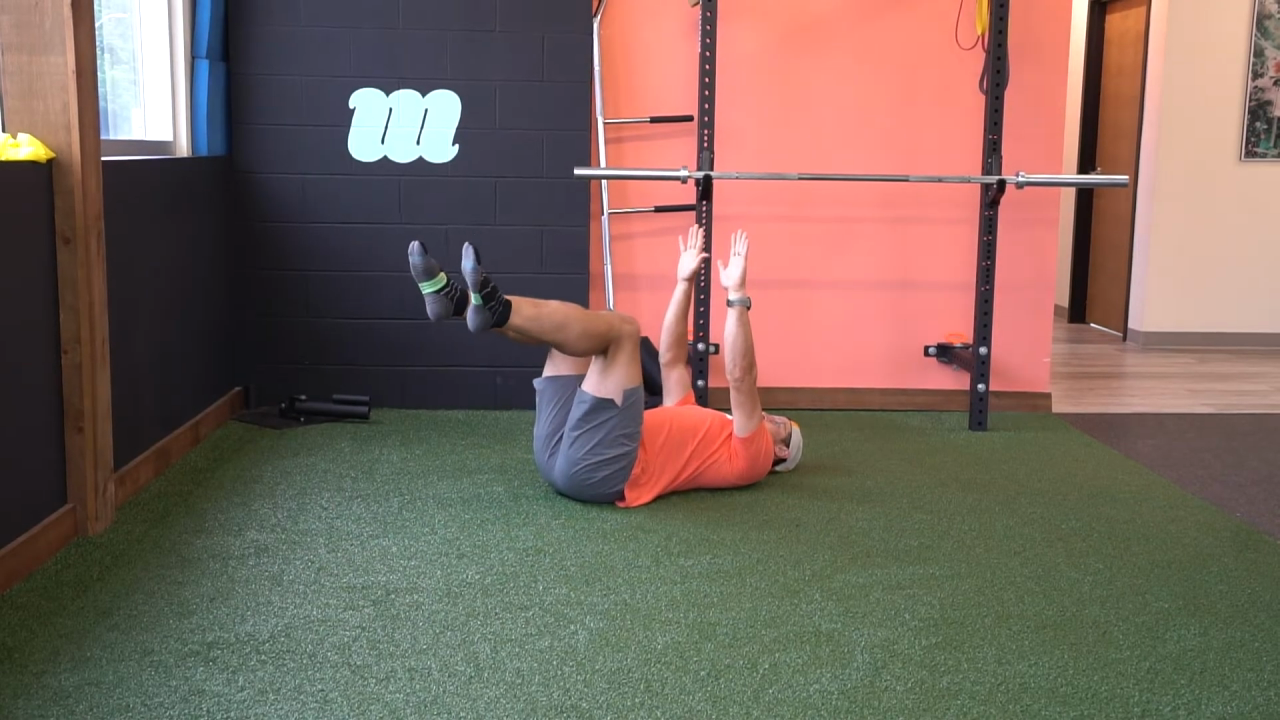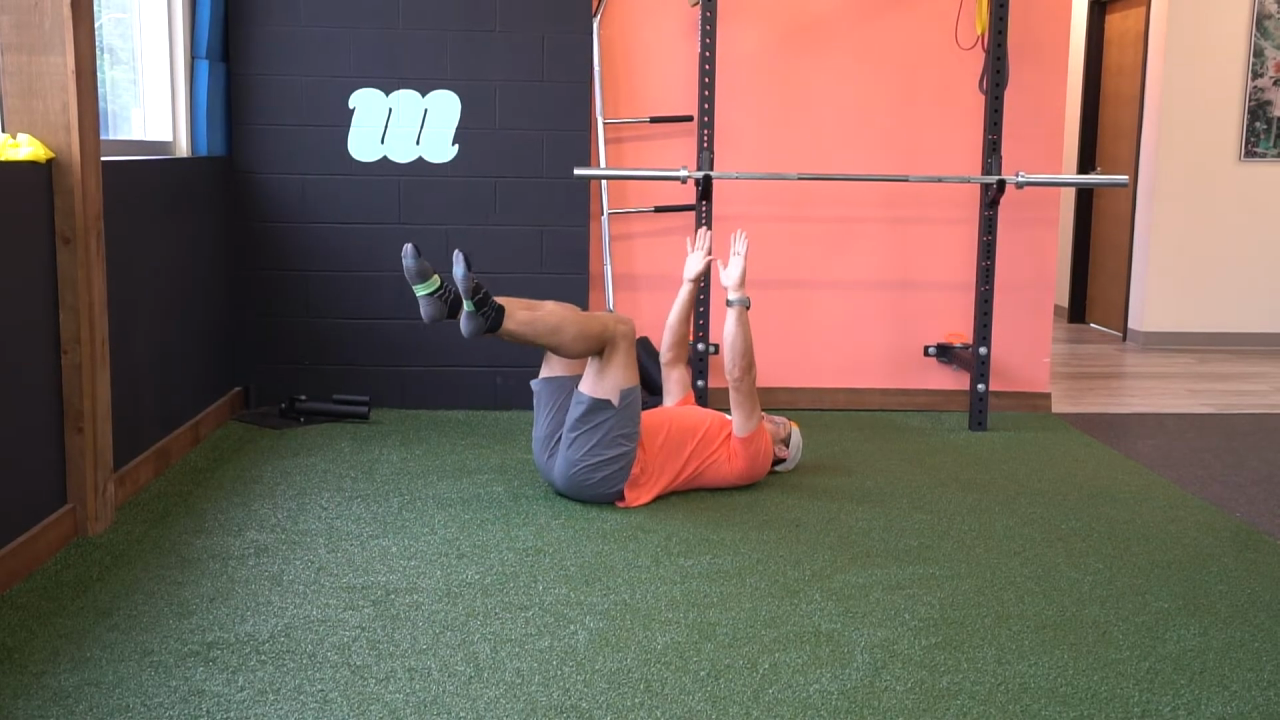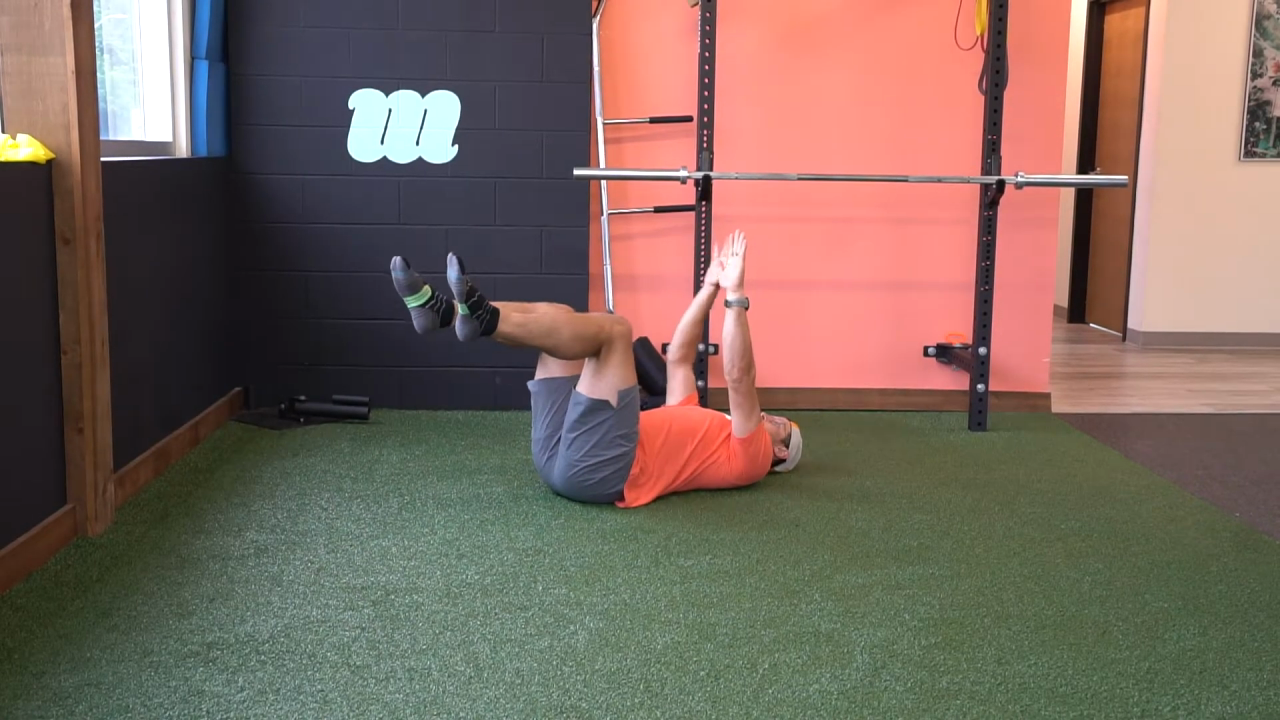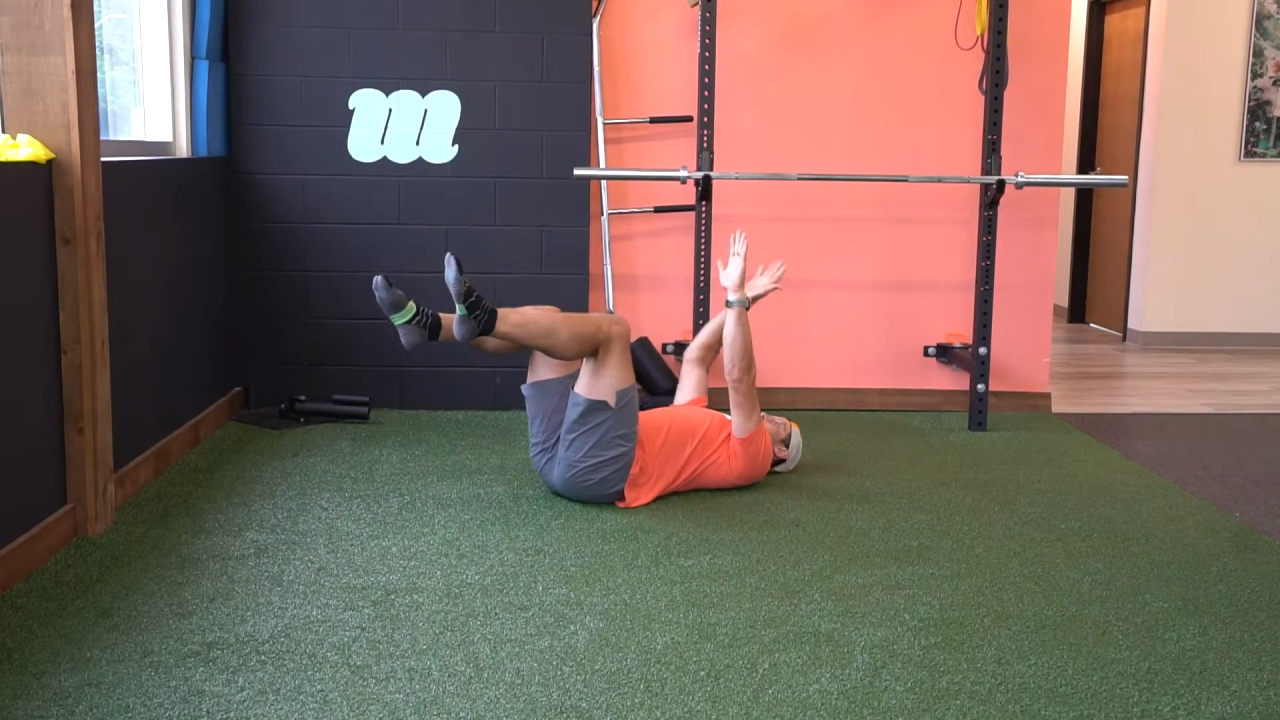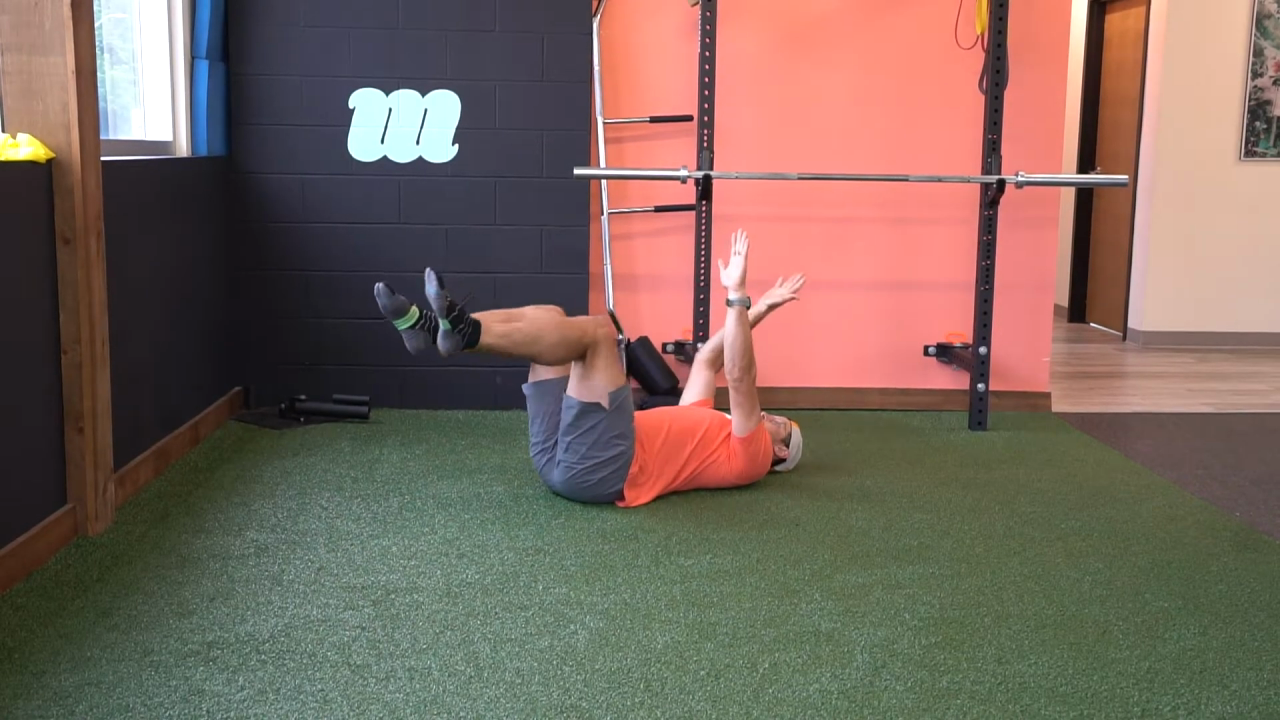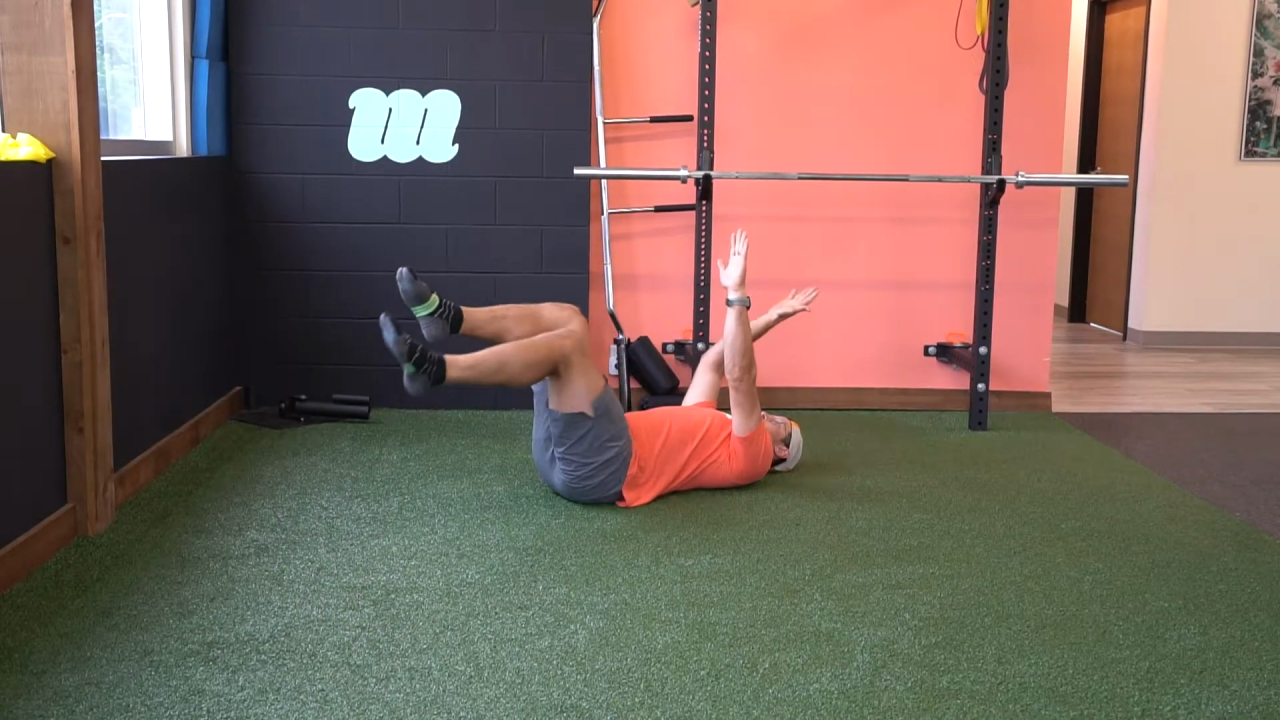
dt=0.2s
person 1, frame 1
left shoulder: (750, 456)
right shoulder: (700, 424)
left elbow: (741, 379)
right elbow: (671, 358)
left wrist: (737, 295)
right wrist: (685, 282)
left hip: (599, 465)
right hip: (562, 448)
left knee: (622, 328)
right knee: (566, 318)
left ankle: (496, 310)
right ankle: (454, 299)
person 1, frame 2
left shoulder: (749, 455)
right shoulder: (699, 424)
left elbow: (740, 378)
right elbow: (672, 358)
left wrist: (736, 295)
right wrist: (690, 283)
left hip: (599, 466)
right hip: (562, 448)
left knee: (616, 329)
right knee: (565, 318)
left ankle: (489, 316)
right ankle: (449, 302)
person 1, frame 3
left shoulder: (749, 456)
right shoulder: (700, 425)
left elbow: (739, 379)
right elbow: (678, 357)
left wrist: (735, 296)
right wrist: (710, 287)
left hip: (599, 466)
right hip: (561, 450)
left knee: (611, 328)
right knee: (558, 318)
left ankle: (485, 320)
right ankle: (441, 310)
person 1, frame 4
left shoulder: (750, 456)
right shoulder: (703, 427)
left elbow: (740, 379)
right elbow: (695, 357)
left wrist: (737, 298)
right wrist: (743, 303)
left hip: (600, 467)
right hip: (559, 450)
left knee: (610, 328)
right knee: (545, 320)
left ankle: (484, 320)
right ankle: (428, 324)
person 1, frame 5
left shoulder: (749, 455)
right shoulder: (705, 426)
left elbow: (740, 379)
right elbow: (708, 360)
left wrist: (738, 298)
right wrist: (758, 310)
left hip: (598, 466)
right hip: (561, 452)
left knee: (596, 331)
right knee: (546, 319)
left ankle: (468, 333)
right ankle: (430, 328)
person 1, frame 6
left shoulder: (749, 454)
right shoulder: (707, 426)
left elbow: (740, 378)
right elbow: (713, 362)
left wrist: (737, 296)
right wrist: (772, 316)
left hip: (600, 467)
right hip: (563, 453)
left knee: (565, 343)
right knee: (563, 318)
left ankle: (434, 367)
right ankle: (445, 317)
